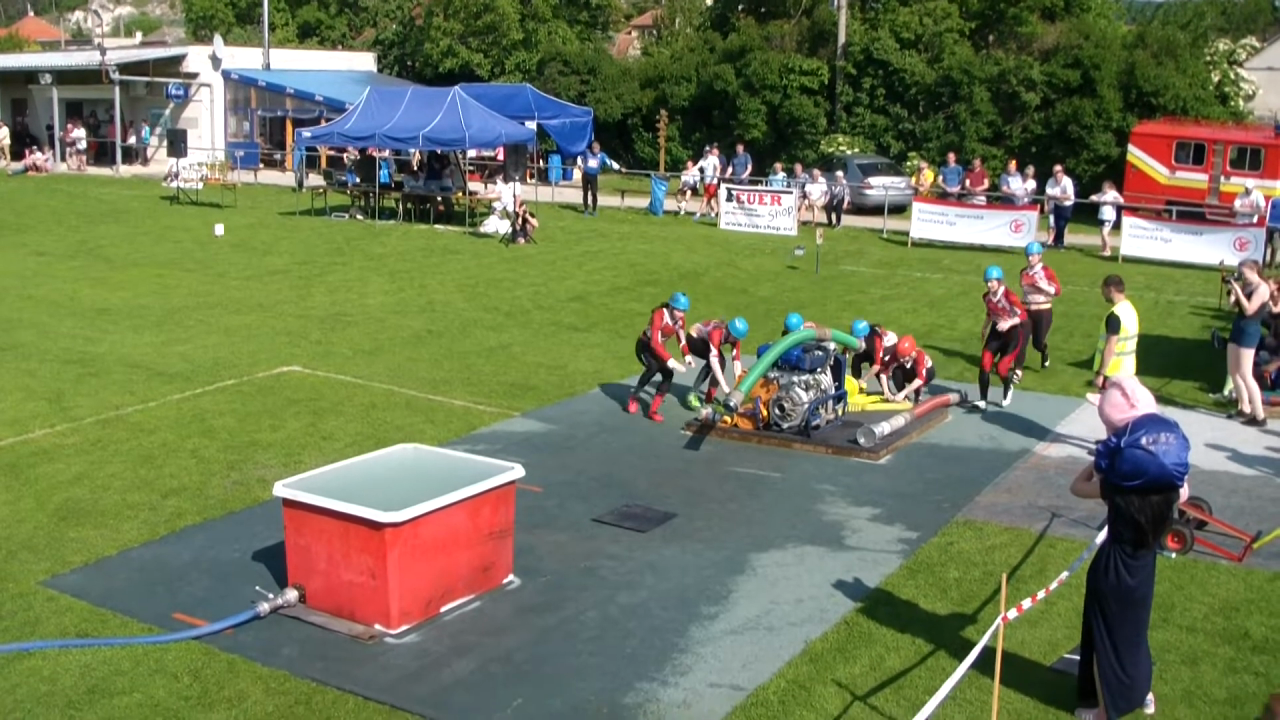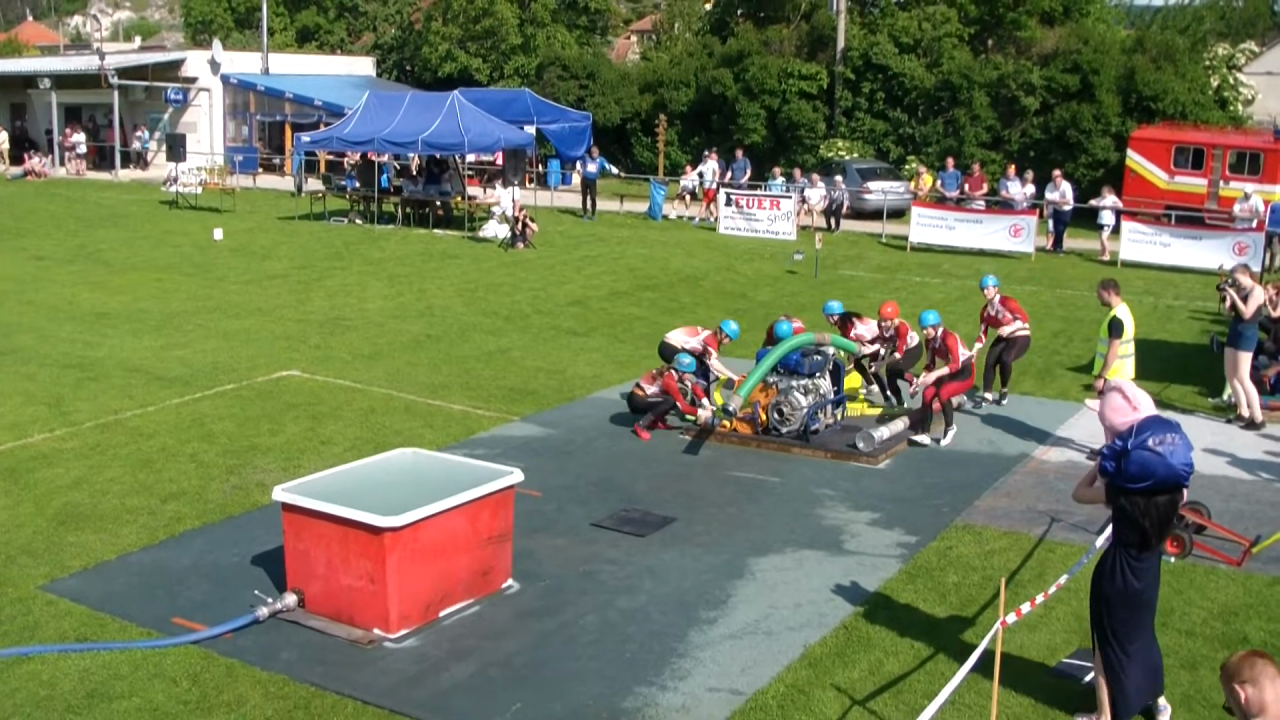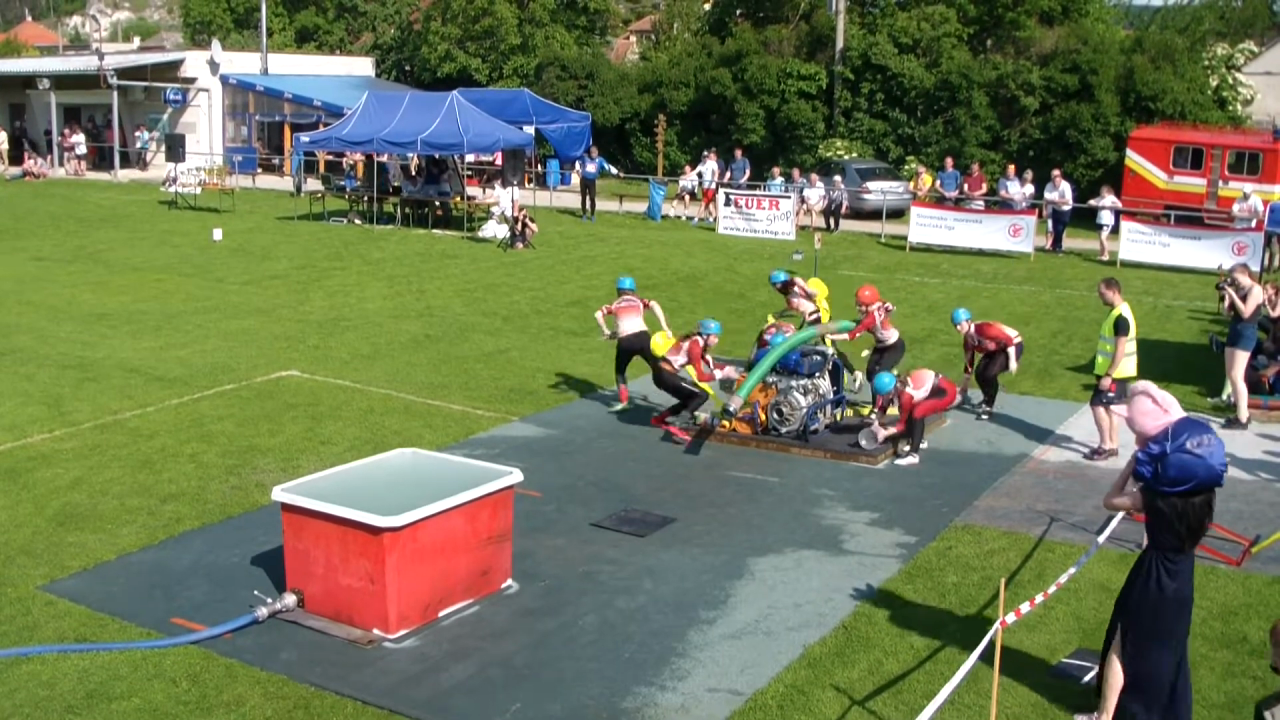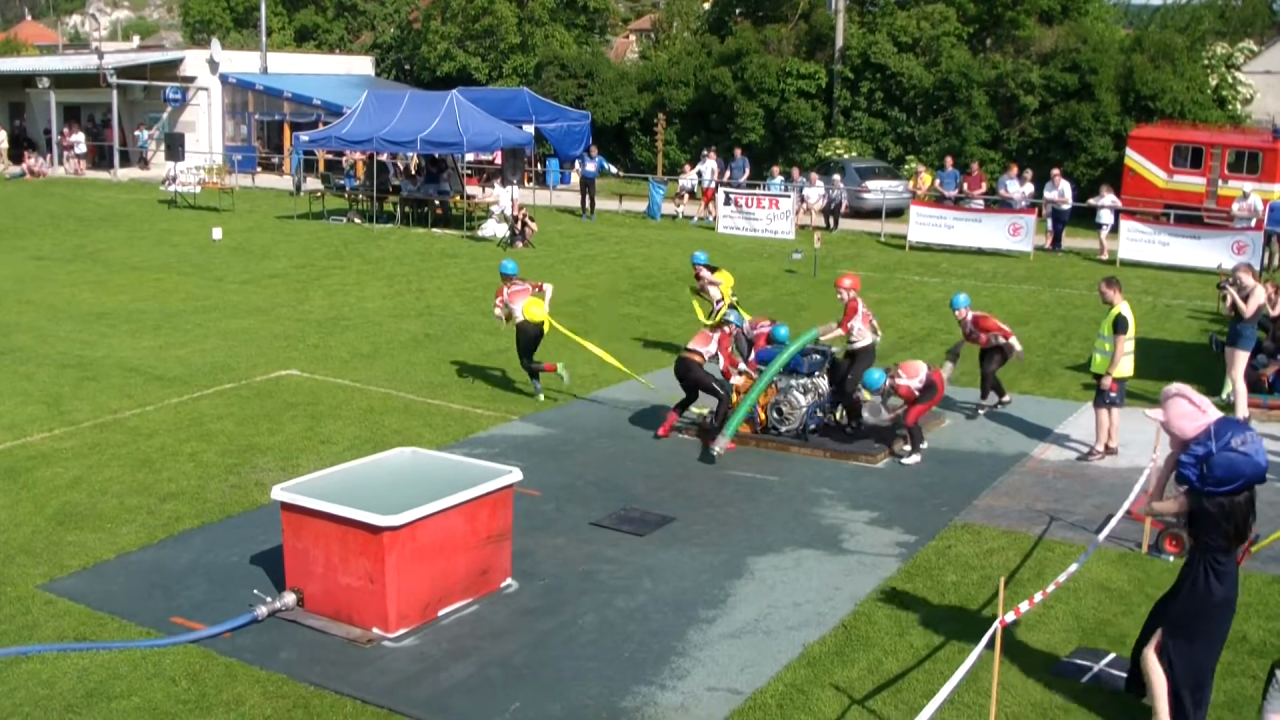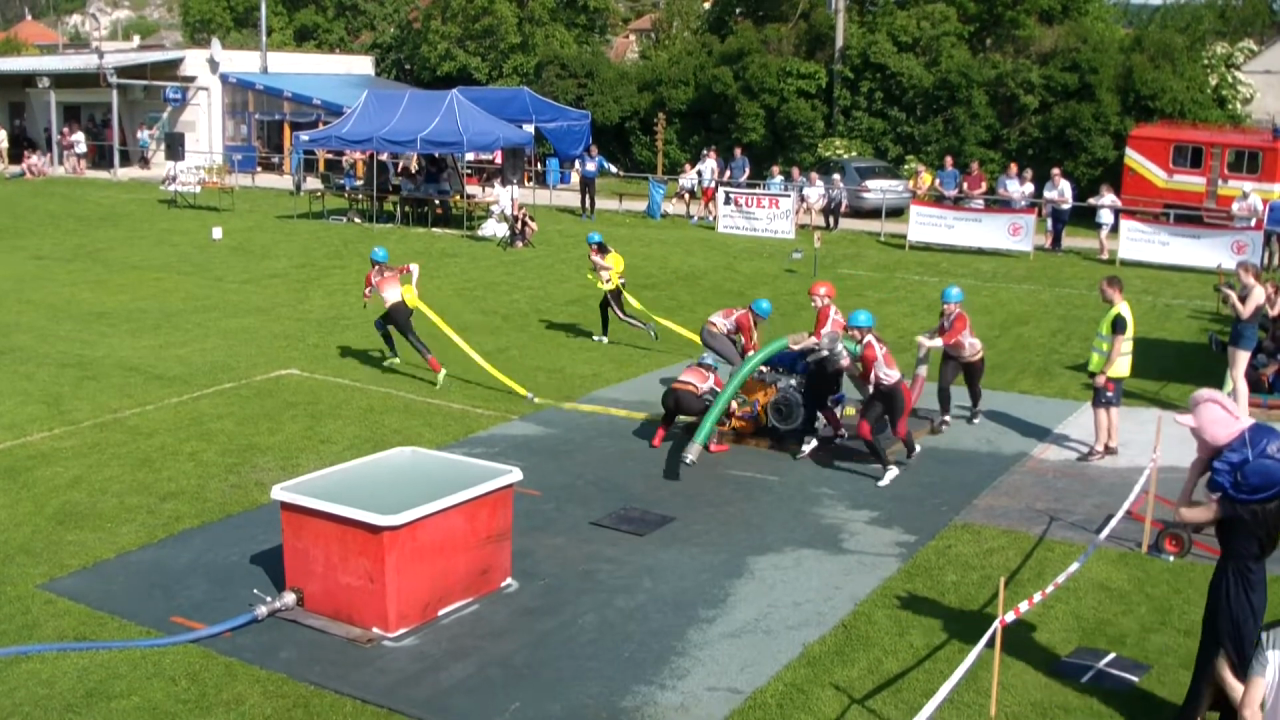
dt=0.4s
person 1, frame 1
left shoulder: (1117, 484)
right shoulder: (1169, 482)
left elbow: (1077, 486)
right elbow: (1182, 494)
left wrist: (1105, 457)
left hip: (1113, 566)
right hip: (1144, 563)
left knee: (1105, 636)
right knee: (1133, 629)
right ankle: (1141, 692)
person 1, frame 2
left shoulder: (1122, 488)
right shoulder: (1170, 482)
left elbow: (1079, 493)
left wrist: (1106, 456)
left hip: (1118, 568)
right hip: (1148, 566)
left knee: (1108, 642)
right knee: (1138, 633)
person 1, frame 3
left shoulder: (1158, 493)
right shoulder: (1199, 483)
left elbow: (1111, 501)
left wrist: (1133, 462)
left hip: (1156, 572)
right hip: (1181, 571)
left knee: (1123, 646)
right knee: (1168, 647)
person 1, frame 4
left shoulder: (1204, 494)
right shoulder: (1232, 480)
left elbow: (1153, 506)
left wrist: (1168, 466)
right wrist: (1178, 464)
left hip: (1203, 577)
right hip: (1220, 574)
left knee: (1153, 651)
right knee: (1192, 656)
person 1, frame 5
left shoulder: (1237, 499)
left elbow: (1182, 514)
left wrist: (1194, 474)
right wrist: (1205, 471)
left hip: (1237, 581)
right hip: (1246, 576)
left knee: (1227, 671)
right knee: (1216, 660)
